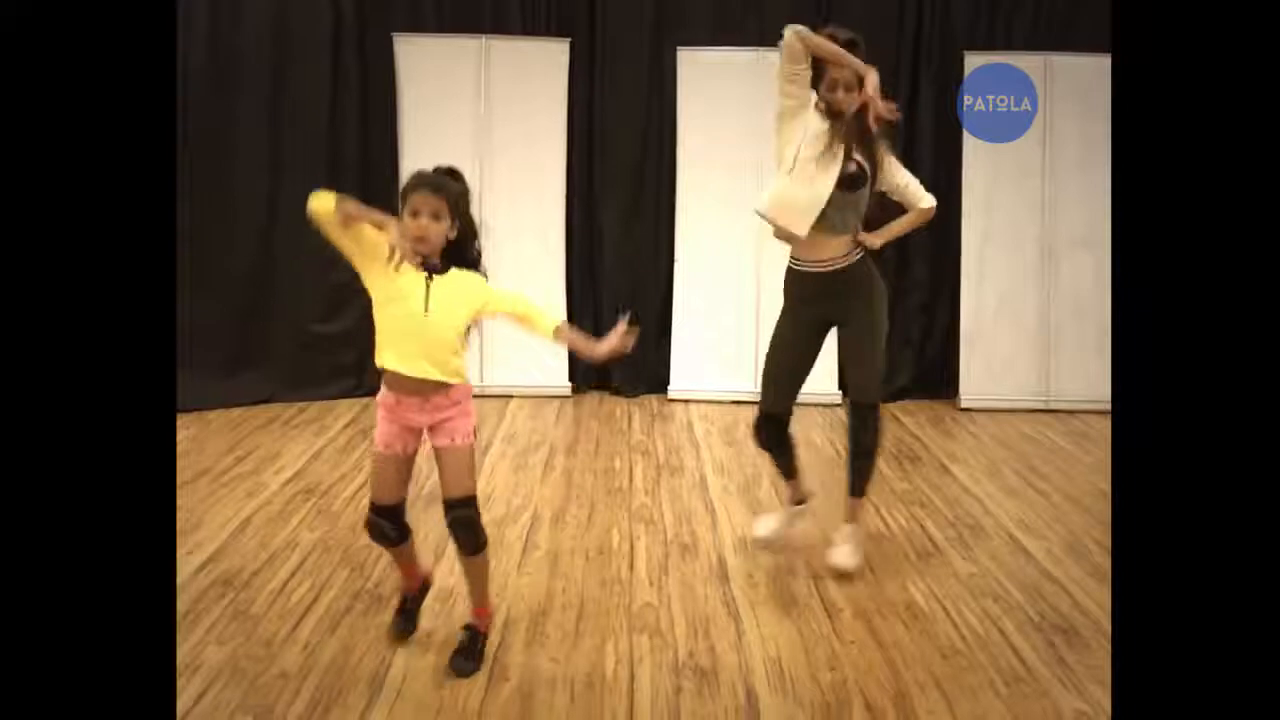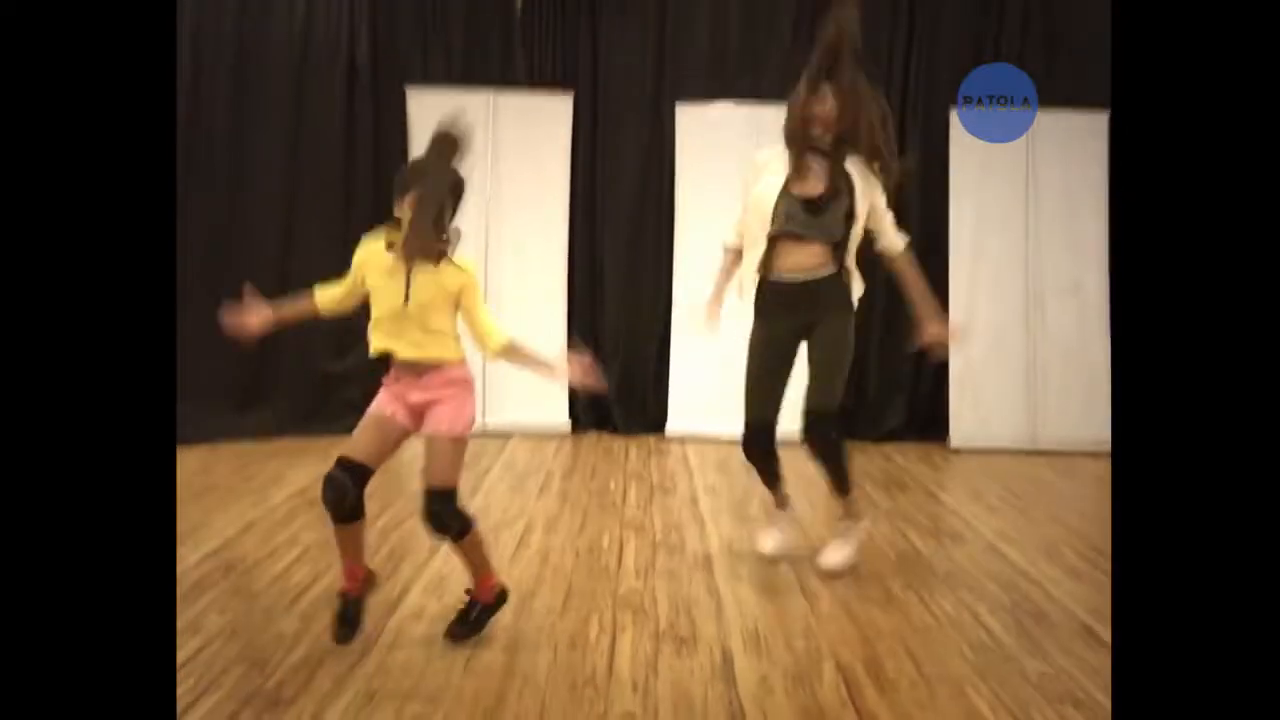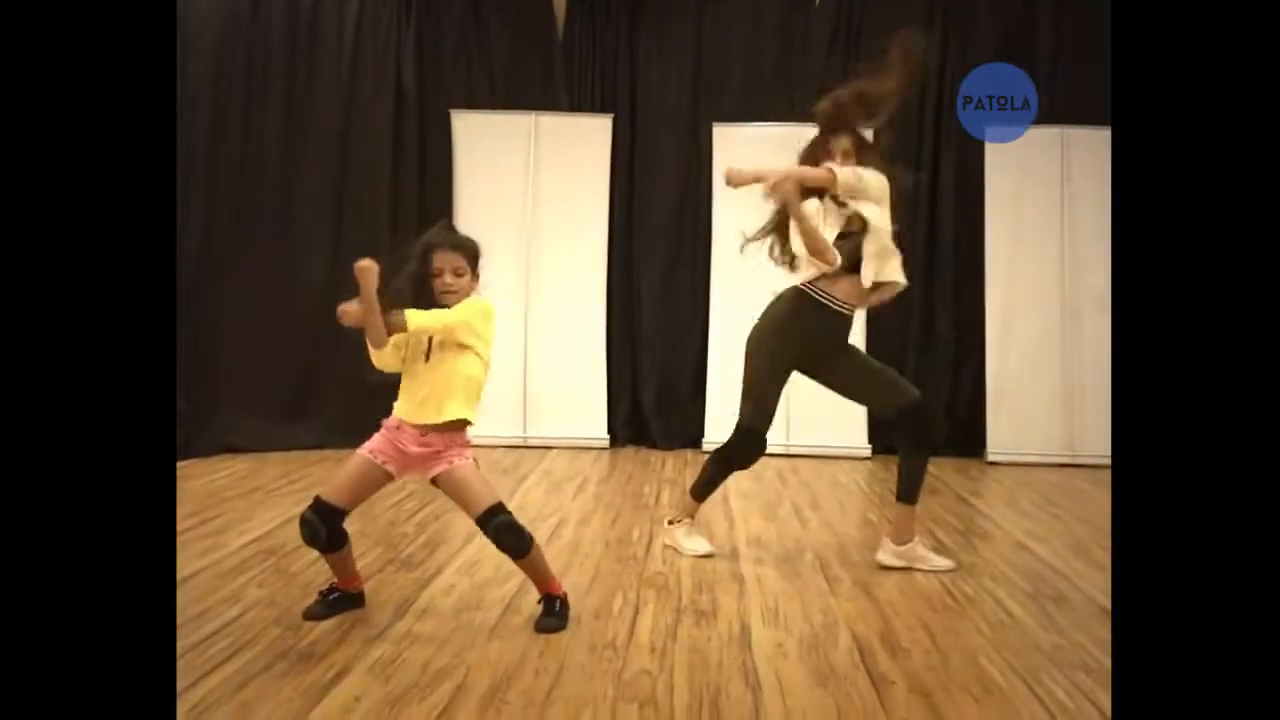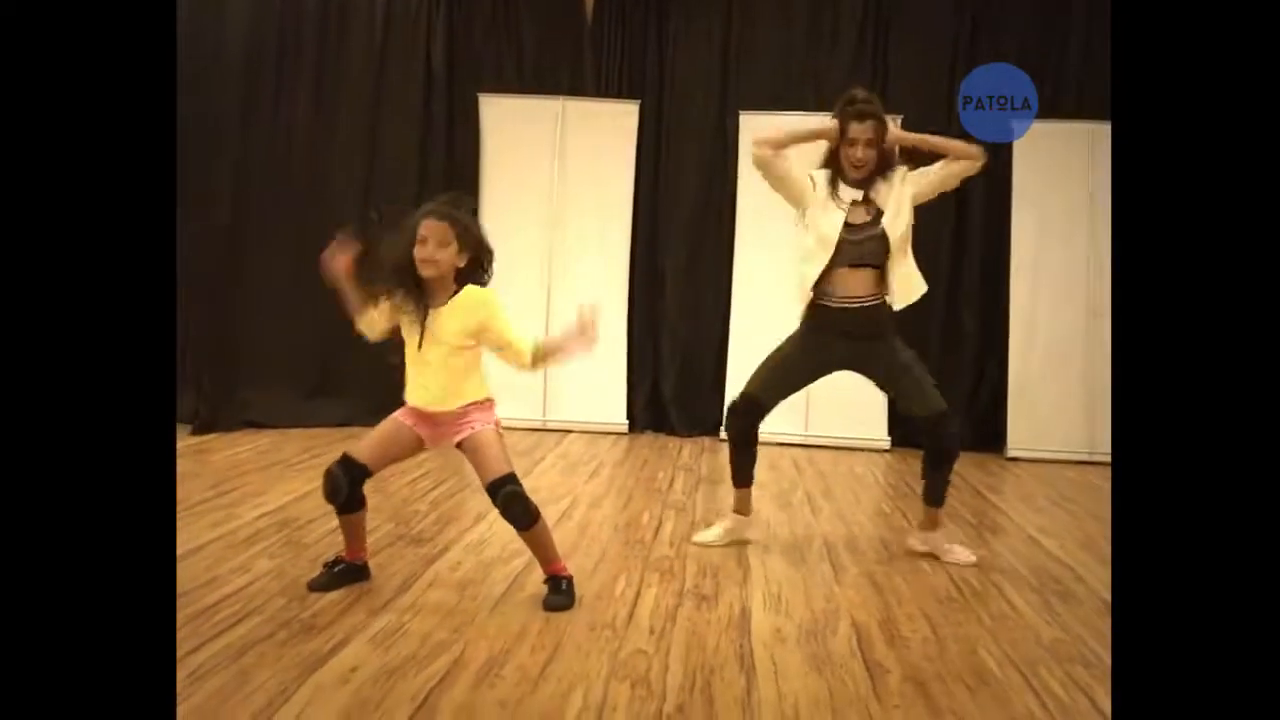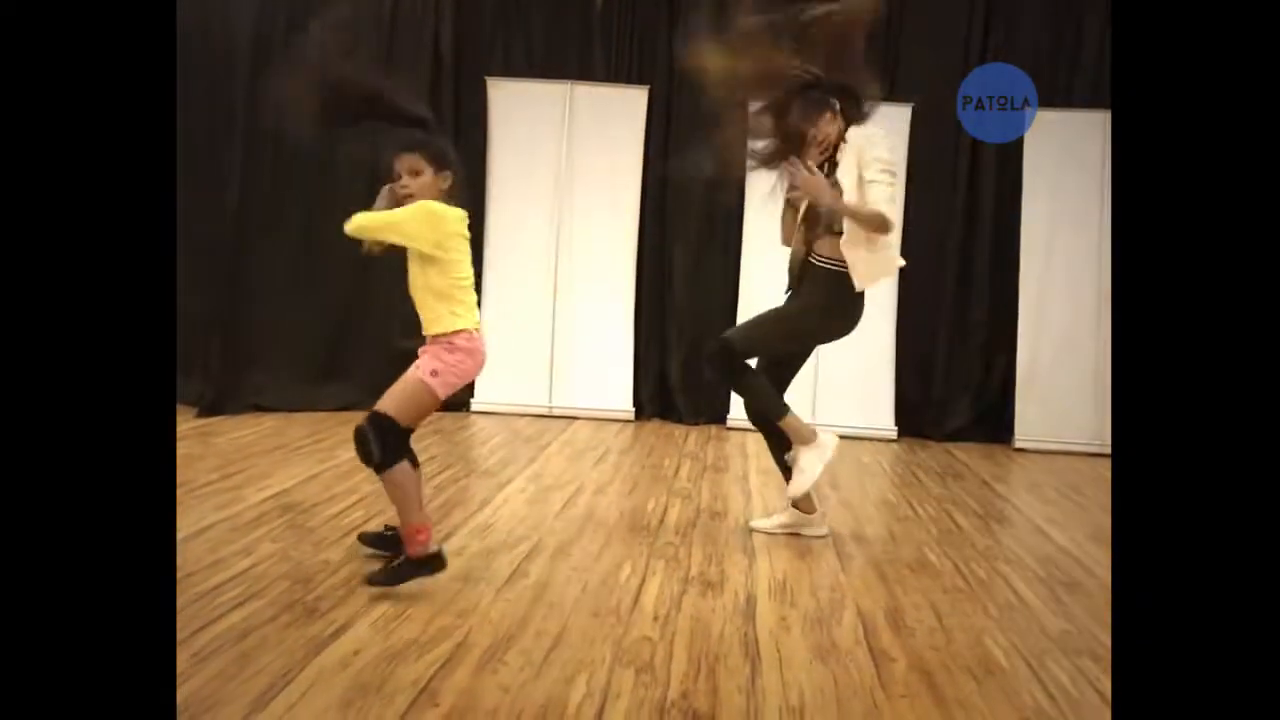
dt=1s
person 1, frame 1
left shoulder: (873, 150)
right shoulder: (801, 125)
left elbow: (925, 205)
right elbow: (793, 38)
left wrist: (877, 237)
right wrist: (864, 71)
left hip: (857, 287)
right hip: (804, 290)
left knee: (865, 405)
right knee: (770, 420)
left ankle: (851, 526)
right ankle: (794, 500)
person 1, frame 2
left shoulder: (857, 174)
right shoulder: (770, 166)
left elbow: (891, 244)
right elbow: (741, 238)
left wrist: (927, 313)
right wrist: (720, 288)
left hip: (830, 300)
right hip: (775, 303)
left knee: (818, 421)
right knee: (757, 435)
left ankle: (849, 520)
right ankle: (781, 513)
person 1, frame 3
left shoulder: (873, 186)
right shoulder: (809, 207)
right elbow: (826, 259)
left wrist: (761, 176)
right wrist: (792, 205)
left hip: (831, 343)
right hip: (786, 327)
left knee: (918, 417)
right knee: (746, 443)
left ankle: (902, 540)
right ankle: (682, 520)
person 1, frame 4
left shoulder: (900, 187)
right shoulder: (814, 189)
left elbow: (974, 158)
right elbow: (761, 152)
left wrist: (905, 139)
right wrist: (824, 131)
left hip: (877, 332)
right hip: (822, 328)
left knee: (938, 424)
right knee: (744, 410)
left ankle: (930, 530)
right ankle: (739, 516)
person 1, frame 5
left shoulder: (865, 145)
right shoulder: (811, 162)
left elbow: (881, 219)
right elbow: (790, 237)
left wrist: (834, 203)
right wrist: (801, 190)
left hip: (832, 297)
right hip: (806, 287)
left knee: (721, 353)
right knee: (762, 395)
left ankle: (808, 439)
right ankle: (804, 510)
person 2, frame 1
left shoulder: (467, 284)
right shoulder: (380, 258)
left elbow: (528, 312)
right elbow: (319, 207)
left wrist: (594, 348)
right wrist: (384, 224)
left hip: (449, 403)
right hip: (395, 401)
left knee: (462, 514)
right knee: (383, 517)
left ankle: (478, 624)
right ankle: (414, 584)
person 2, frame 2
left shoulder: (457, 274)
right shoulder: (370, 253)
left elbow: (491, 339)
right elbow: (341, 297)
left wrist: (552, 369)
right wrist: (272, 315)
left hip: (446, 390)
right hip: (398, 388)
left knee: (439, 508)
right knee: (339, 485)
left ankle: (487, 592)
right ankle: (354, 583)
person 2, frame 3
left shoulder: (479, 312)
right shoulder: (414, 329)
left elbow: (420, 321)
right elbow: (386, 359)
left wrist: (372, 314)
right wrist: (368, 293)
left hip: (447, 446)
right hip: (397, 436)
left knee: (501, 525)
right knee: (316, 521)
left ankle: (553, 595)
right ankle: (348, 588)
person 2, frame 4
left shoulder: (479, 301)
right shoulder: (405, 295)
left elbow: (523, 356)
right elbow: (371, 327)
left wrist: (567, 342)
right wrist: (343, 280)
left hip: (470, 412)
right hip: (418, 412)
left knee: (507, 493)
right knee: (342, 476)
left ankle: (559, 575)
right ankle: (354, 560)
person 2, frame 5
left shoulder: (424, 215)
right shoulder: (447, 219)
left elbow: (356, 227)
left wrist: (382, 210)
right wrist: (389, 203)
left hip: (455, 346)
right hip: (445, 345)
left knee: (376, 434)
right knee: (389, 432)
left ankle: (421, 548)
right ankle: (407, 530)
